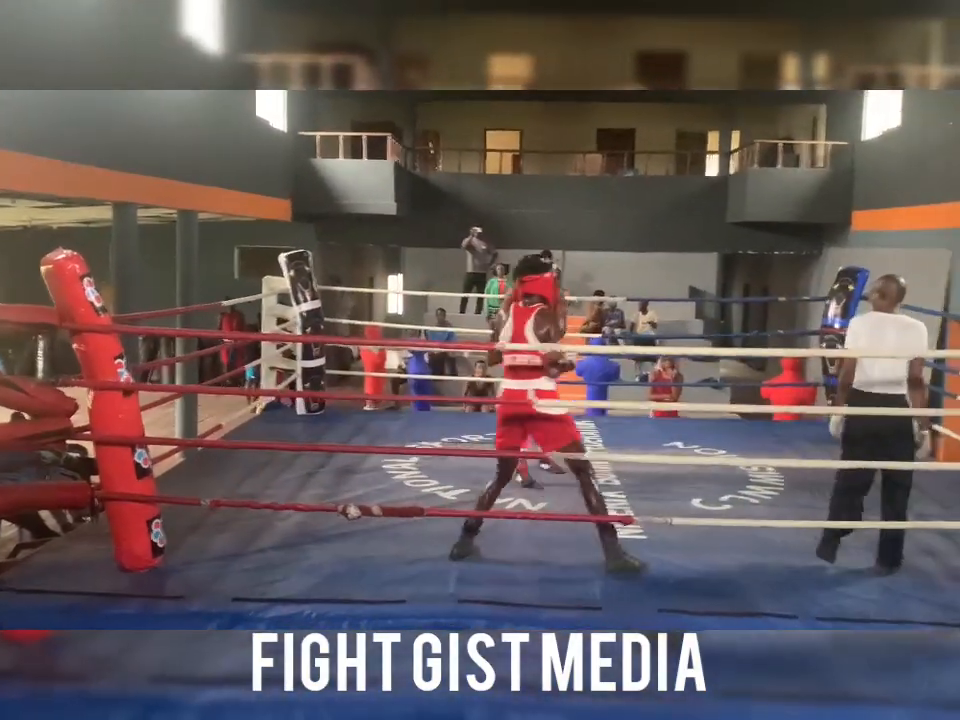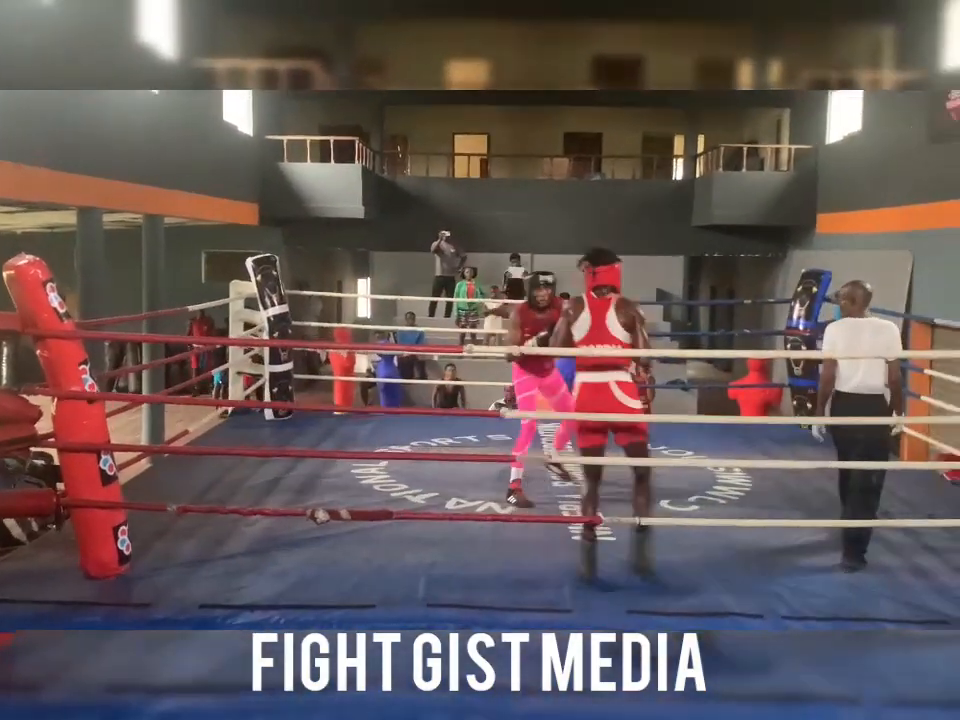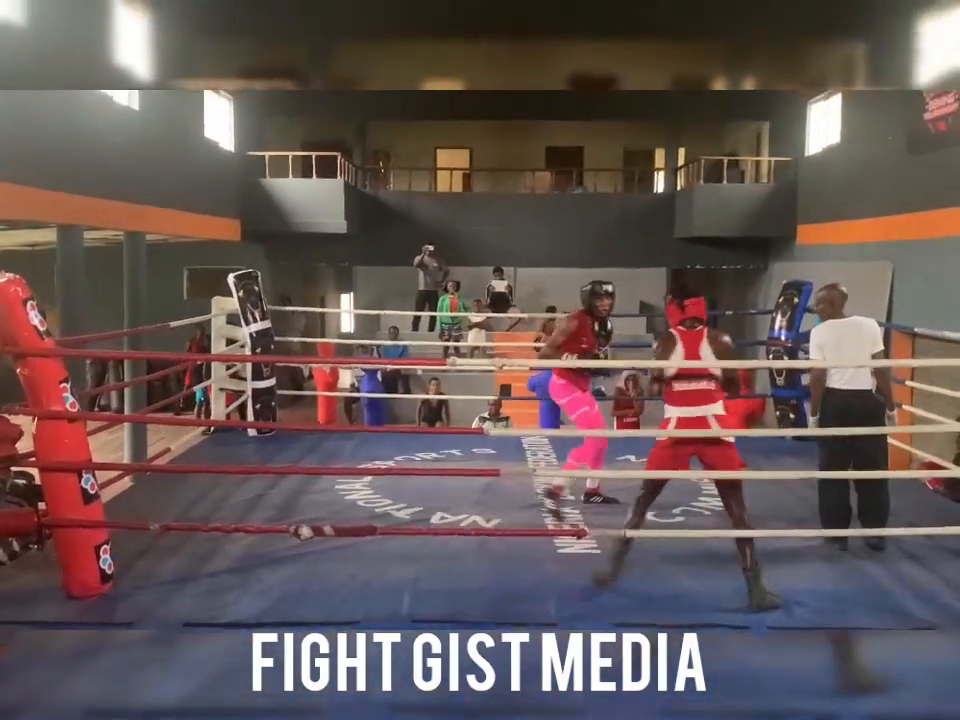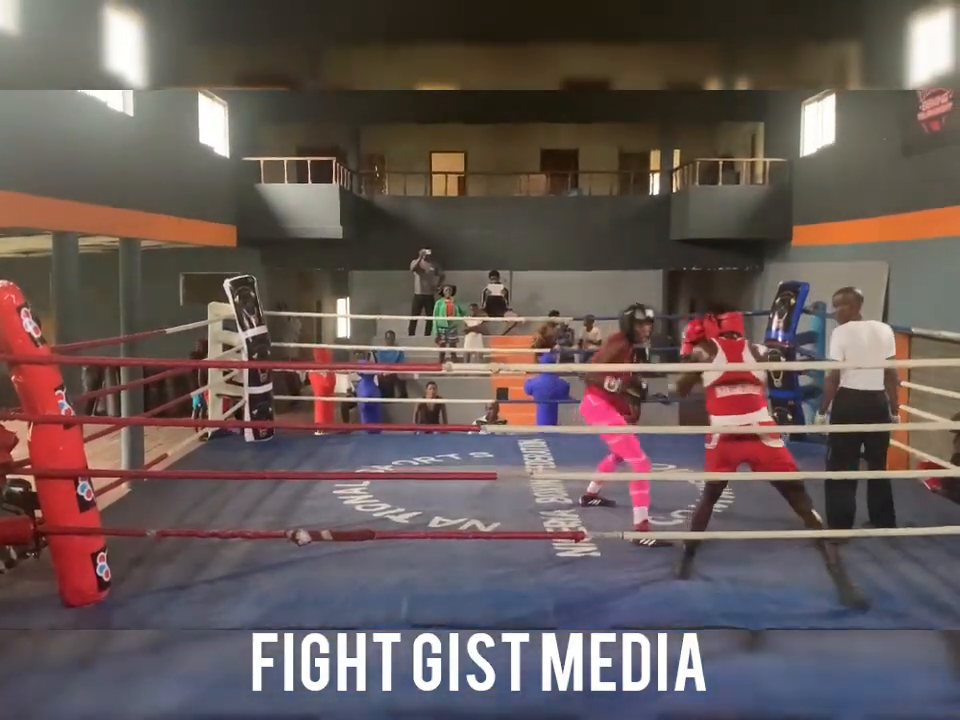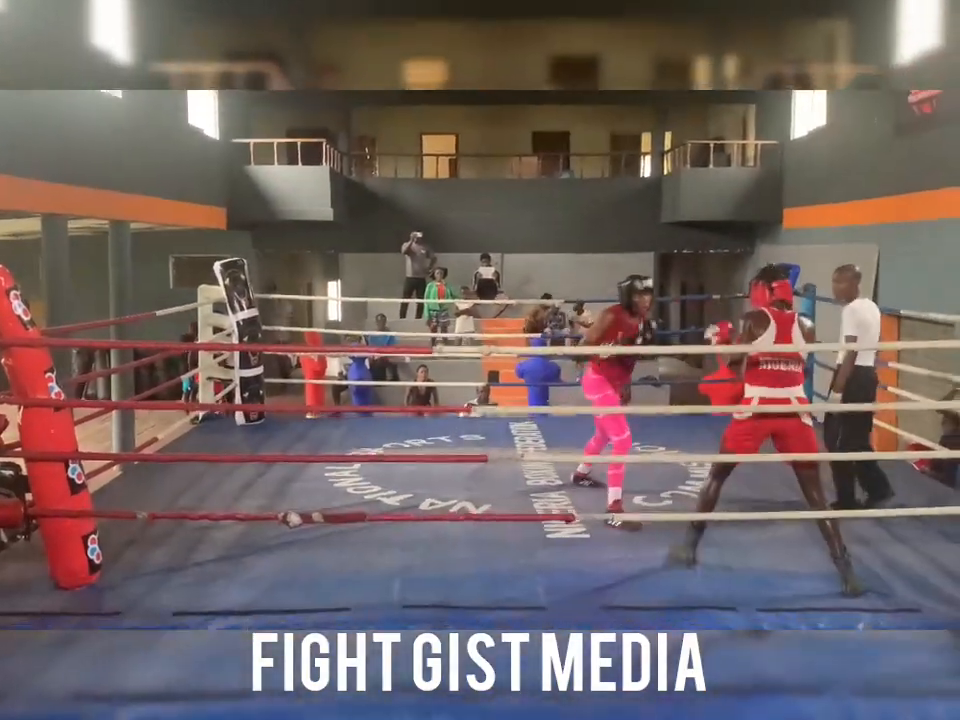
dt=0.4s
person 1, frame 1
left shoulder: (506, 314)
right shoulder: (548, 317)
left elbow: (497, 358)
right elbow: (554, 366)
right wrist: (567, 360)
left hip: (510, 399)
right hip: (541, 402)
left knee: (502, 475)
right knee: (584, 474)
left ankle: (464, 541)
right ankle: (613, 553)
person 1, frame 2
left shoulder: (575, 306)
right shoulder: (628, 309)
left elbow: (555, 347)
right elbow: (644, 358)
left hip: (586, 395)
right hip: (621, 394)
left knee: (592, 480)
right knee: (642, 474)
left ankle: (588, 557)
right ankle: (640, 549)
person 1, frame 3
left shoulder: (666, 342)
right shoulder: (720, 341)
left elbow: (655, 388)
right elbow: (734, 388)
left hip: (676, 428)
right hip: (713, 428)
left knee: (644, 500)
right knee: (736, 508)
left ankle: (614, 565)
right ankle: (756, 589)
person 1, frame 4
left shoulder: (704, 350)
right shoulder: (758, 351)
left elbow: (682, 390)
left wrist: (689, 350)
left hip: (724, 437)
right hip: (762, 435)
left knee: (708, 499)
right knee: (804, 507)
left ankle: (685, 565)
right ankle: (842, 585)
person 1, frame 5
left shoulder: (753, 319)
right shoulder: (806, 327)
left elbow: (735, 360)
left wrist: (722, 340)
left hip: (754, 411)
right hip: (793, 413)
left knee: (717, 476)
right knee: (814, 493)
left ankle: (689, 545)
right ankle: (846, 571)
person 2, frame 1
left shoulder: (859, 323)
right shoulder: (916, 329)
left elbow: (846, 374)
right elbow: (916, 381)
left wrist: (837, 411)
right wrist: (923, 426)
left hip: (861, 406)
right hip: (896, 409)
left knee: (850, 480)
right knee: (896, 487)
left ankle: (831, 540)
right ankle: (888, 559)
person 2, frame 2
left shoulder: (834, 329)
right shoulder: (888, 329)
left elbow: (827, 377)
right elbow: (895, 379)
left wrist: (819, 413)
right wrist: (898, 413)
left hip: (843, 405)
right hip: (874, 407)
left knee: (848, 473)
right knee: (867, 481)
left ankle: (852, 537)
right ankle: (853, 551)
person 2, frame 3
left shoulder: (820, 332)
right shoulder: (869, 326)
left elbow: (817, 378)
right elbow: (881, 371)
left wrist: (814, 413)
right wrist: (890, 407)
left hip: (834, 403)
right hip: (866, 402)
left knee: (832, 471)
right knee: (873, 469)
left ankle: (836, 533)
right ankle: (874, 531)
person 2, frame 4
left shoulder: (841, 333)
right shoulder: (884, 331)
left elbow: (834, 377)
right elbow: (892, 376)
left wrist: (822, 410)
right wrist: (894, 410)
left hip: (848, 402)
right hip: (877, 402)
left knee: (840, 469)
right knee: (878, 466)
left ankle: (840, 526)
right ankle: (884, 523)
person 2, frame 5
left shoulder: (851, 310)
right shoulder: (871, 307)
left elbow: (851, 353)
left wrist: (837, 389)
left hip: (853, 377)
right hip: (868, 375)
left knee: (839, 440)
right knee: (858, 438)
left ankle: (846, 501)
right ankle: (878, 490)
person 3, frame 1
left shoulder: (556, 295)
right shoulder: (516, 294)
left elbow: (560, 330)
right elbow: (501, 321)
left hip: (544, 356)
right hip: (522, 357)
left knee: (548, 407)
right knee: (531, 408)
left ankle: (545, 456)
right ankle: (522, 465)
person 3, frame 2
left shoulder: (560, 308)
right shoulder: (519, 313)
right elbow: (511, 352)
right wrist: (537, 342)
left hip: (548, 370)
right hip: (524, 372)
left knee: (573, 415)
right knee: (530, 426)
left ankle: (554, 458)
right ankle: (514, 487)
person 3, frame 3
left shoulder: (600, 323)
right shoulder: (574, 321)
right elbow: (544, 353)
left wrist: (603, 348)
right wrist: (576, 360)
left hip: (581, 385)
right hip: (564, 384)
left knee: (602, 437)
right knee: (593, 440)
left ankle: (592, 490)
right ankle: (555, 490)
person 3, frame 4
left shoulder: (630, 347)
right shoulder: (617, 343)
left elbow: (626, 381)
right elbow: (588, 375)
right wrist: (618, 386)
left hip: (604, 406)
right hip: (598, 407)
left knee: (620, 452)
right knee: (640, 463)
left ankle: (590, 495)
right ankle: (641, 530)
person 3, frame 5
left shoulder: (640, 319)
right shoulder: (612, 315)
left elbow: (634, 355)
right elbow: (584, 347)
left wrist: (641, 340)
right wrist: (612, 351)
left hip: (615, 382)
right hip: (598, 380)
left knee: (604, 434)
right knee: (623, 440)
left ankle: (581, 473)
right ankle: (614, 509)
